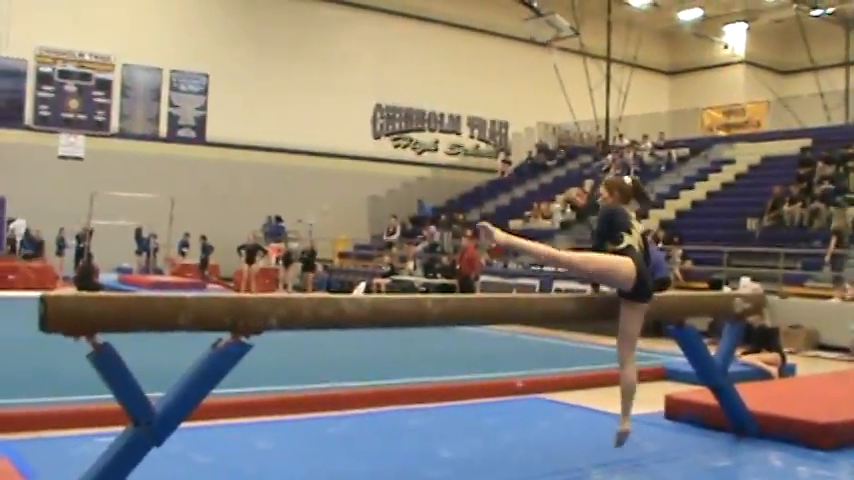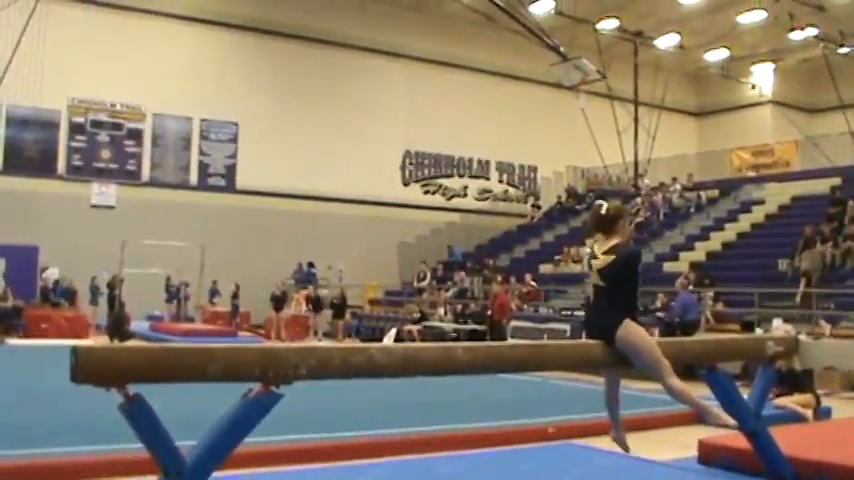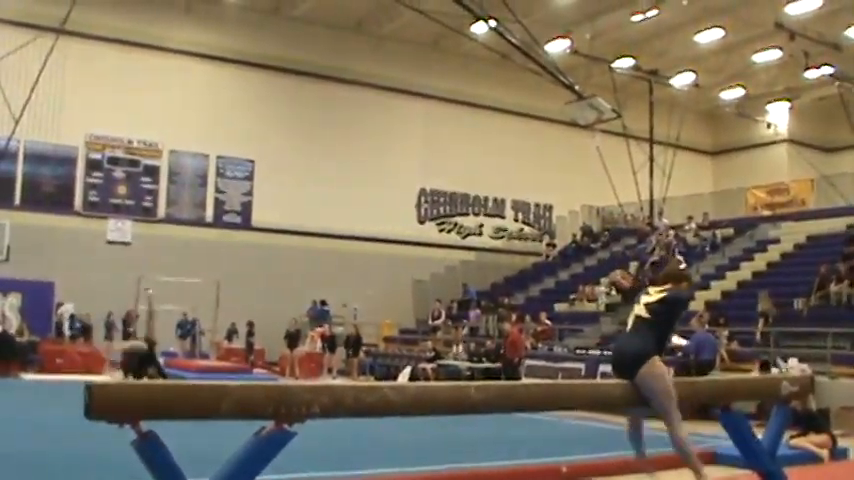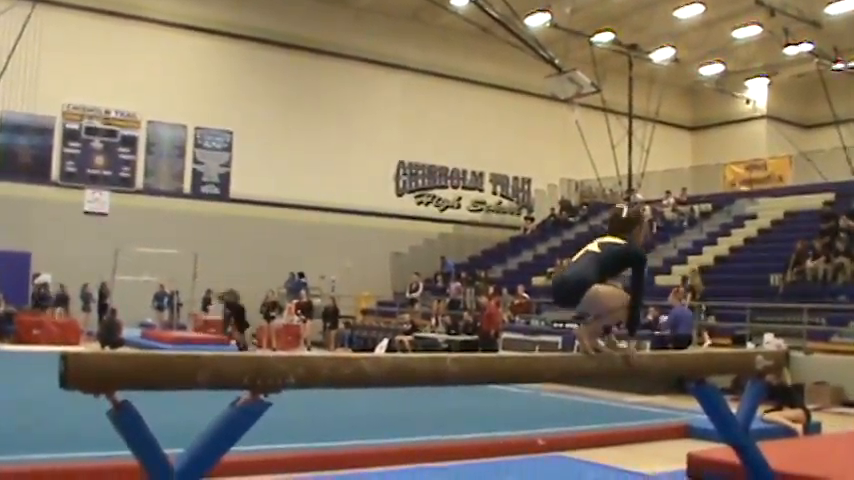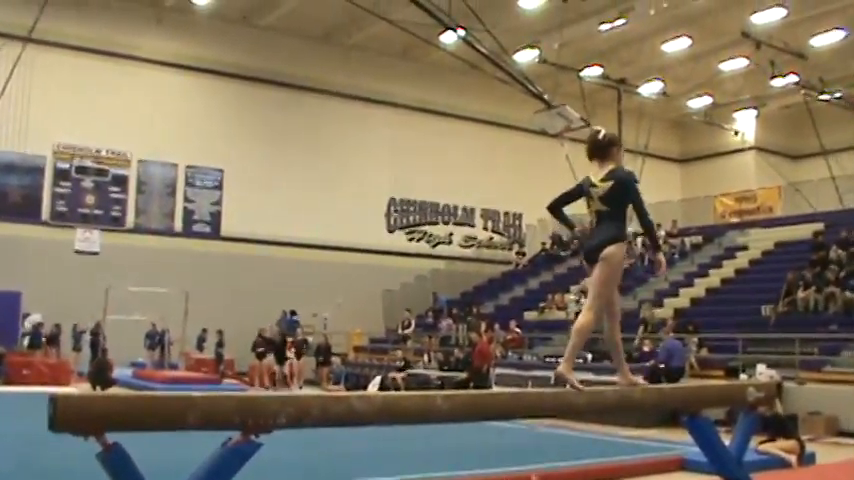
dt=1s
person 1, frame 1
left shoulder: (610, 212)
right shoulder: (638, 225)
left elbow: (599, 246)
left wrist: (595, 279)
left hip: (628, 270)
right hip: (643, 287)
left knee: (563, 257)
right knee: (627, 357)
left ankle: (504, 240)
right ankle: (625, 419)
person 1, frame 2
left shoulder: (594, 251)
right shoulder: (630, 253)
right elbow: (631, 293)
right wrist: (636, 325)
left hip: (593, 323)
right hip: (616, 323)
left knee: (611, 379)
right knee: (666, 374)
left ankle: (617, 430)
right ankle: (711, 414)
person 1, frame 3
left shoulder: (646, 294)
right shoulder: (679, 299)
right elbow: (663, 333)
left hip: (620, 354)
right hip: (640, 357)
left knee: (635, 413)
right knee: (672, 418)
left ankle: (641, 457)
person 1, frame 4
left shoulder: (600, 242)
right shoulder: (635, 251)
right elbow: (636, 295)
left wrist: (605, 327)
right wrist: (632, 337)
left hip: (560, 289)
right hip: (579, 288)
left knee: (614, 292)
right knee: (626, 303)
left ankle: (590, 334)
right ankle: (586, 331)
person 1, frame 5
left shoulder: (587, 182)
right shoulder: (624, 177)
left elbow: (553, 206)
right elbow: (642, 215)
left wrist: (573, 227)
right wrist: (657, 249)
left hip: (590, 247)
right hip: (611, 245)
left knee: (612, 312)
right knee: (593, 309)
left ankle: (623, 373)
right ankle: (566, 364)
